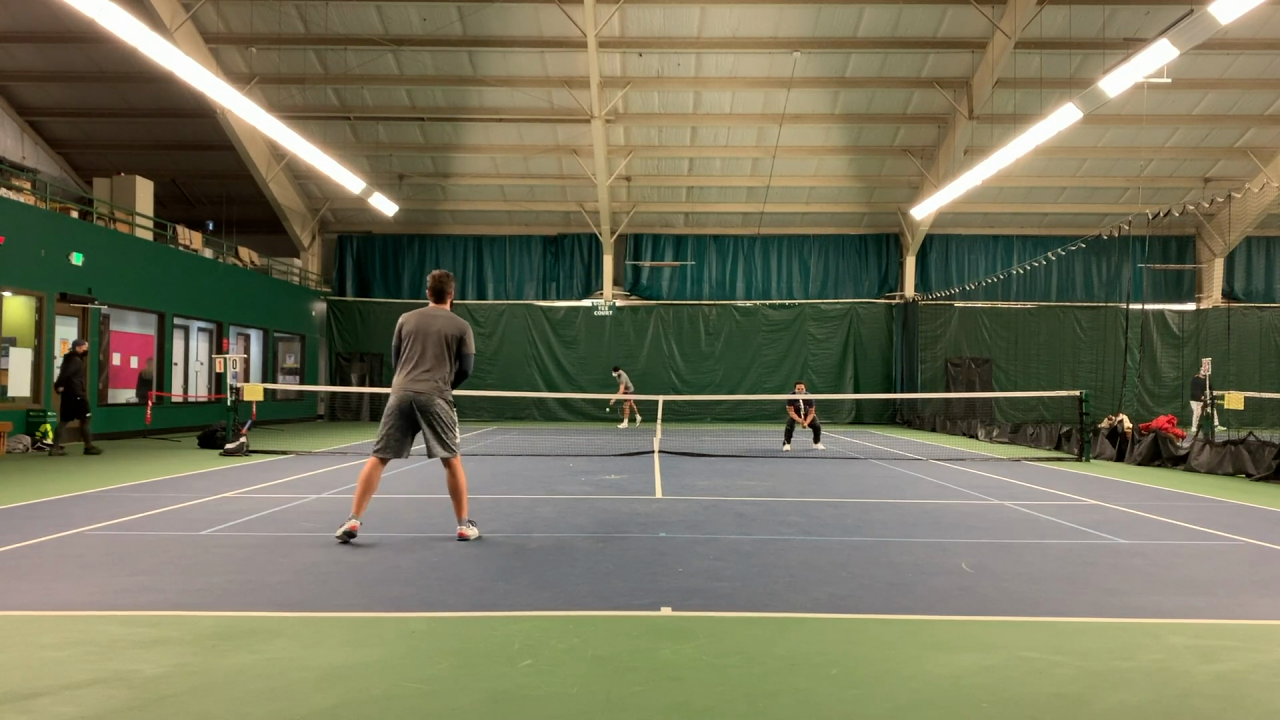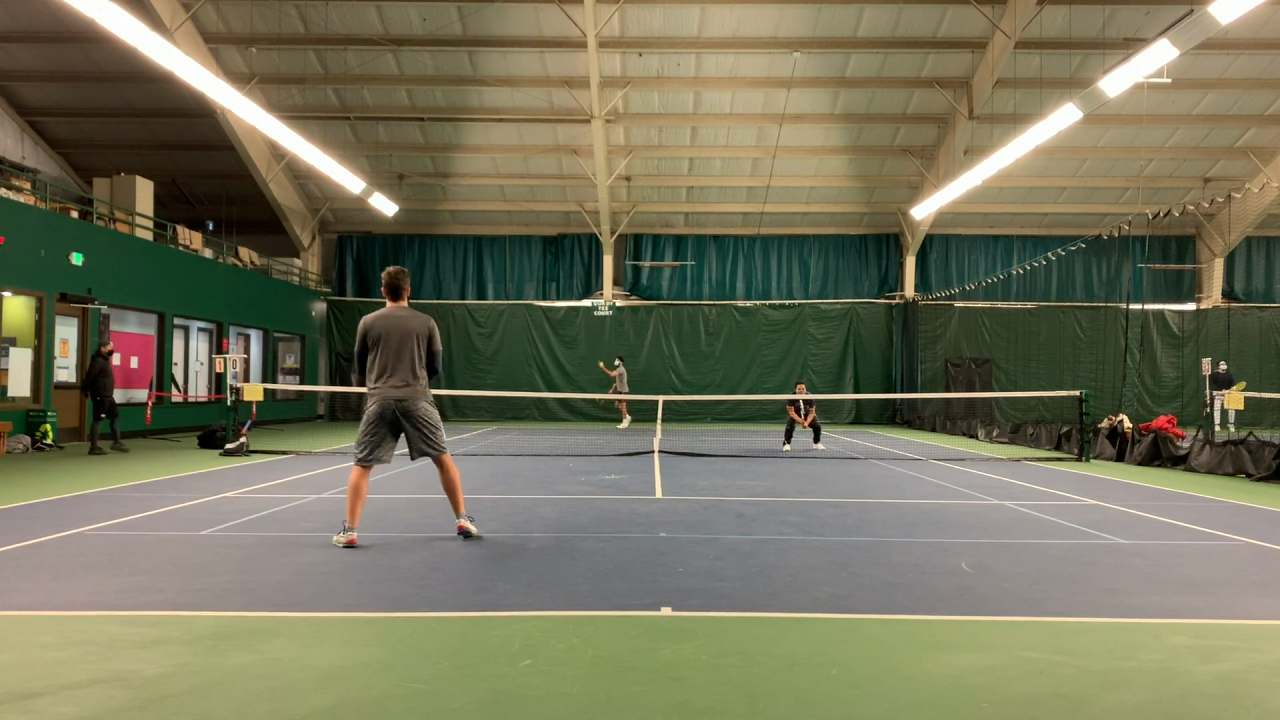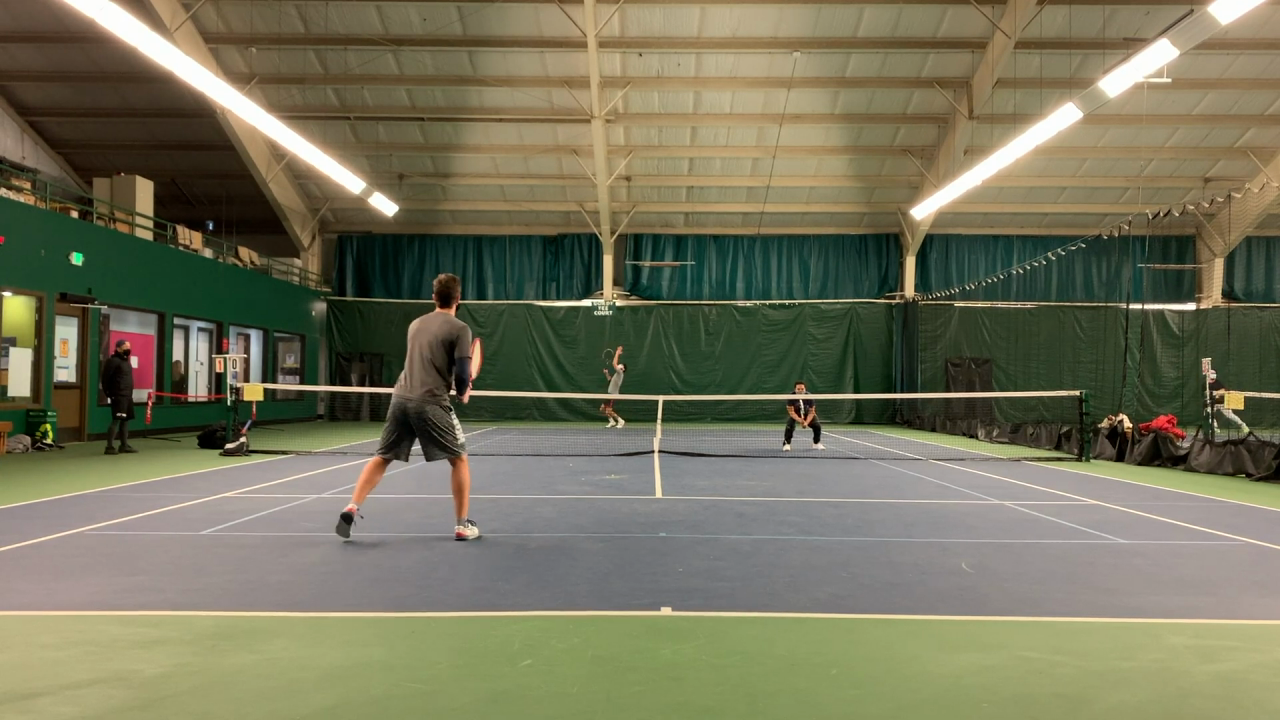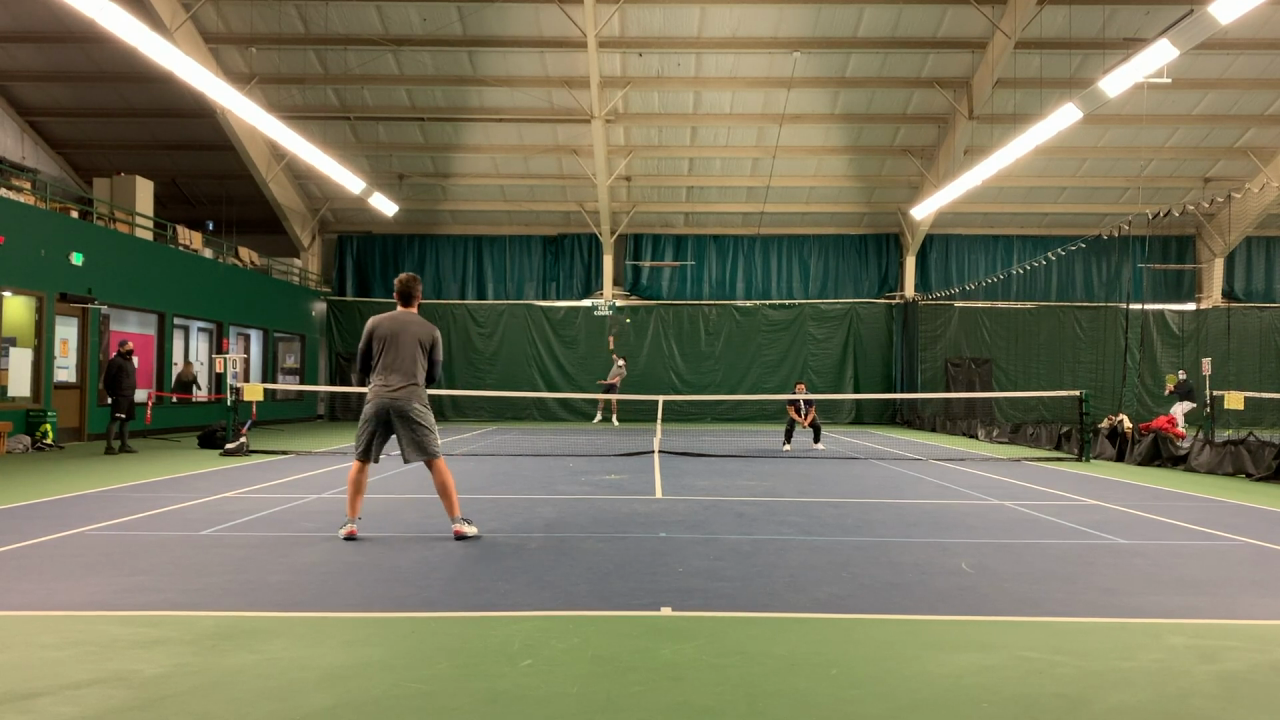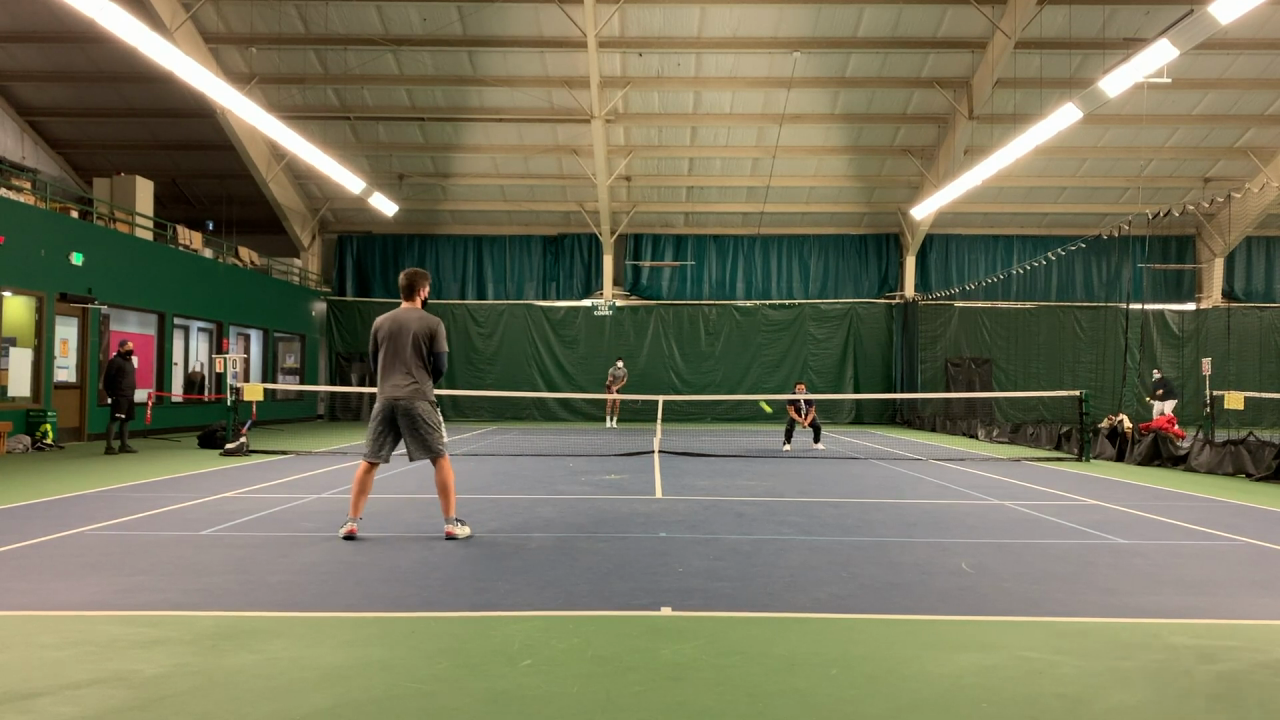
dt=0.5s
person 1, frame 1
left shoulder: (406, 320)
right shoulder: (461, 327)
left elbow: (397, 359)
right elbow: (465, 369)
left hip: (402, 394)
right hip: (436, 398)
left knee: (378, 458)
right knee: (452, 460)
left ankle: (354, 520)
right ankle: (464, 525)
person 1, frame 2
left shoulder: (368, 322)
right shoulder: (426, 322)
left elbow: (360, 370)
right elbow: (435, 367)
left hip: (380, 401)
right hip: (417, 401)
left knee: (362, 466)
right knee: (443, 459)
left ankle: (350, 531)
right ankle: (462, 519)
person 1, frame 3
left shoulder: (416, 324)
right shoulder: (460, 329)
right elbow: (462, 374)
right wrist: (463, 392)
left hip: (401, 399)
right hip: (431, 404)
left knee: (382, 458)
right knee: (459, 460)
left ankle: (352, 508)
right ankle: (463, 524)
person 1, frame 4
left shoulder: (375, 323)
right shoulder: (431, 332)
left elbow: (361, 365)
right elbow: (435, 374)
left hip: (377, 400)
right hip: (413, 402)
left knee: (361, 461)
right knee: (436, 462)
left ankle: (350, 524)
right ankle: (458, 523)
person 1, frame 5
left shoulder: (380, 322)
right shoulder: (432, 323)
left elbow: (374, 365)
right elbow: (441, 366)
left hip: (385, 400)
right hip: (418, 401)
left knee: (369, 462)
right knee: (441, 459)
left ankle: (351, 522)
right ankle: (451, 523)
